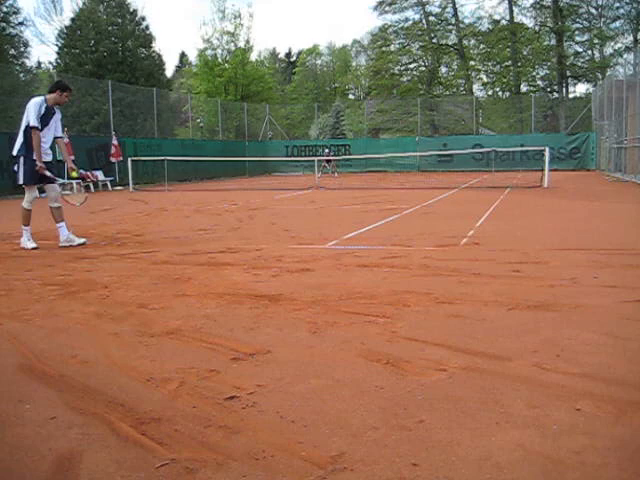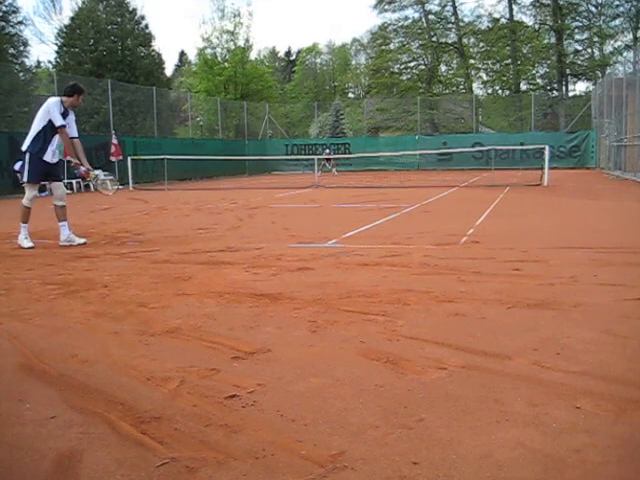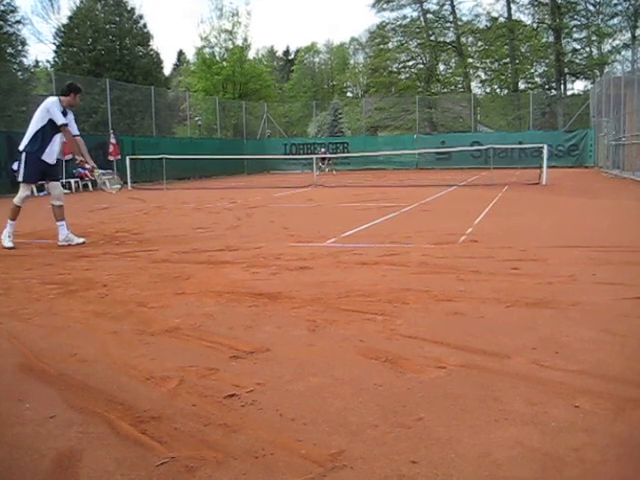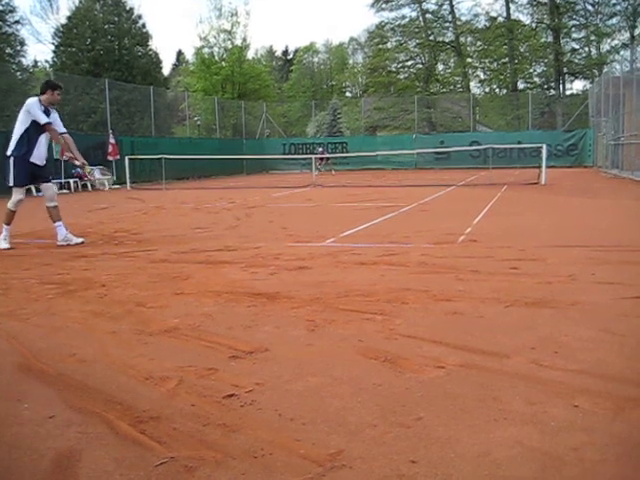
dt=0.3s
person 1, frame 1
left shoulder: (57, 113)
right shoulder: (36, 103)
left elbow: (59, 138)
right elbow: (35, 132)
left wrist: (68, 161)
right wrist: (38, 159)
left hip: (45, 158)
right hip: (28, 156)
left knee: (55, 195)
right knee: (30, 195)
left ankle: (64, 236)
right ankle: (26, 237)
person 1, frame 2
left shoulder: (70, 115)
right shoulder: (53, 103)
left elbow: (75, 140)
right elbow: (62, 132)
left wrist: (85, 163)
right wrist: (74, 158)
left hip: (53, 157)
right hip: (35, 154)
left knee: (60, 194)
right knee: (31, 194)
left ankle: (65, 235)
right ankle: (23, 234)
person 1, frame 3
left shoulder: (68, 114)
right shoulder: (51, 102)
left elbow: (77, 138)
right elbow: (66, 132)
left wrist: (89, 160)
right wrist: (77, 155)
left hip: (50, 158)
right hip: (32, 153)
left knee: (58, 194)
right knee: (24, 193)
left ankle: (64, 235)
person 1, frame 4
left shoulder: (53, 113)
right shoulder: (32, 103)
left elbow: (65, 135)
right elbow: (50, 130)
left wrist: (79, 157)
right wrist: (67, 151)
left hip: (39, 159)
right hip: (20, 157)
left knee: (51, 194)
right knee: (18, 197)
left ankle: (62, 235)
